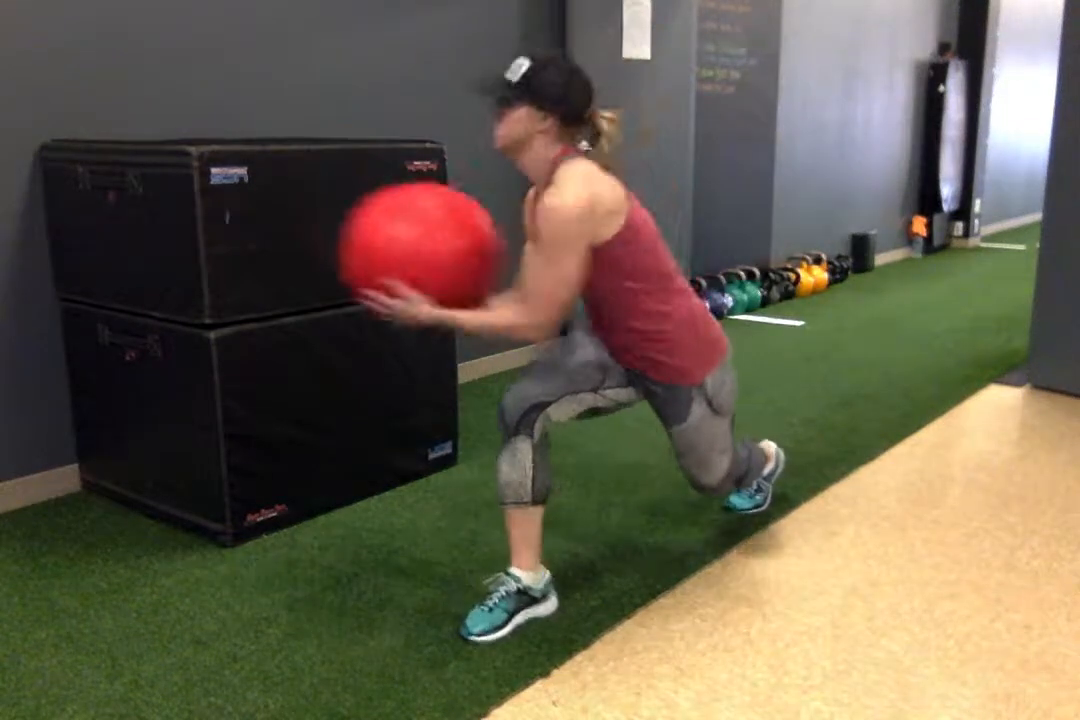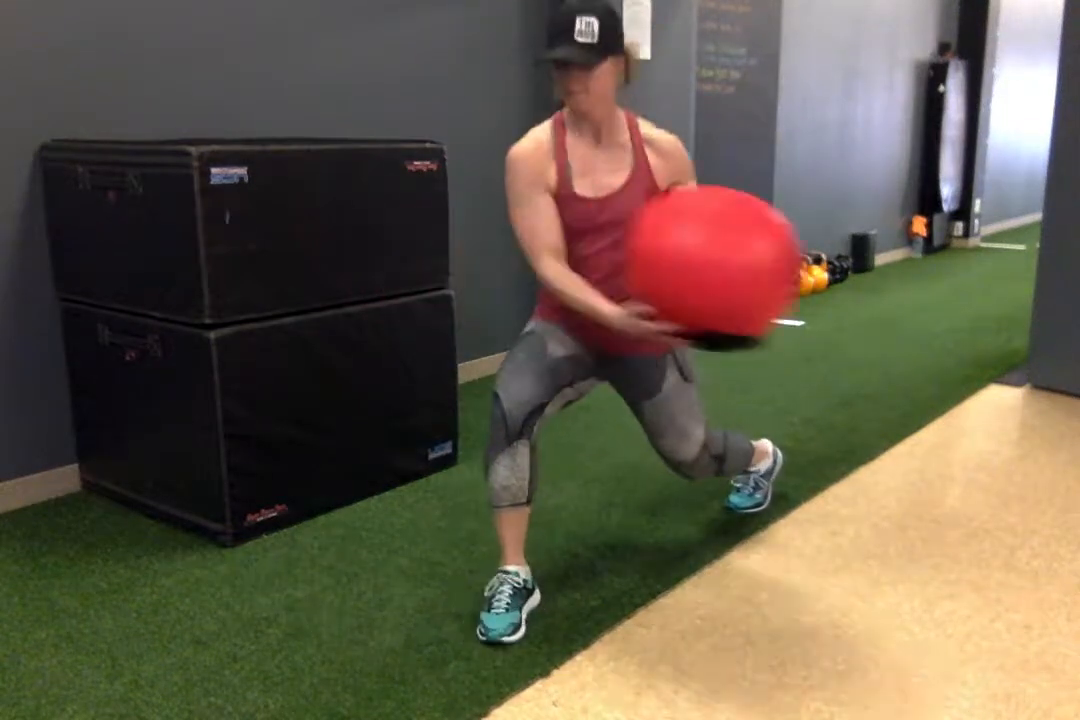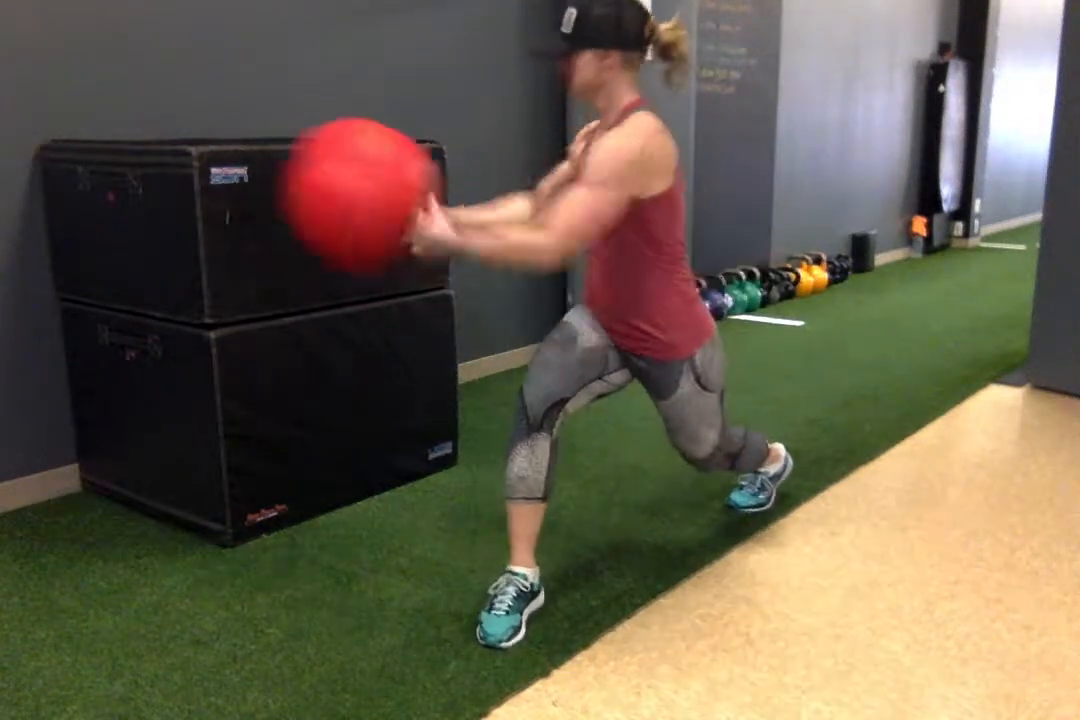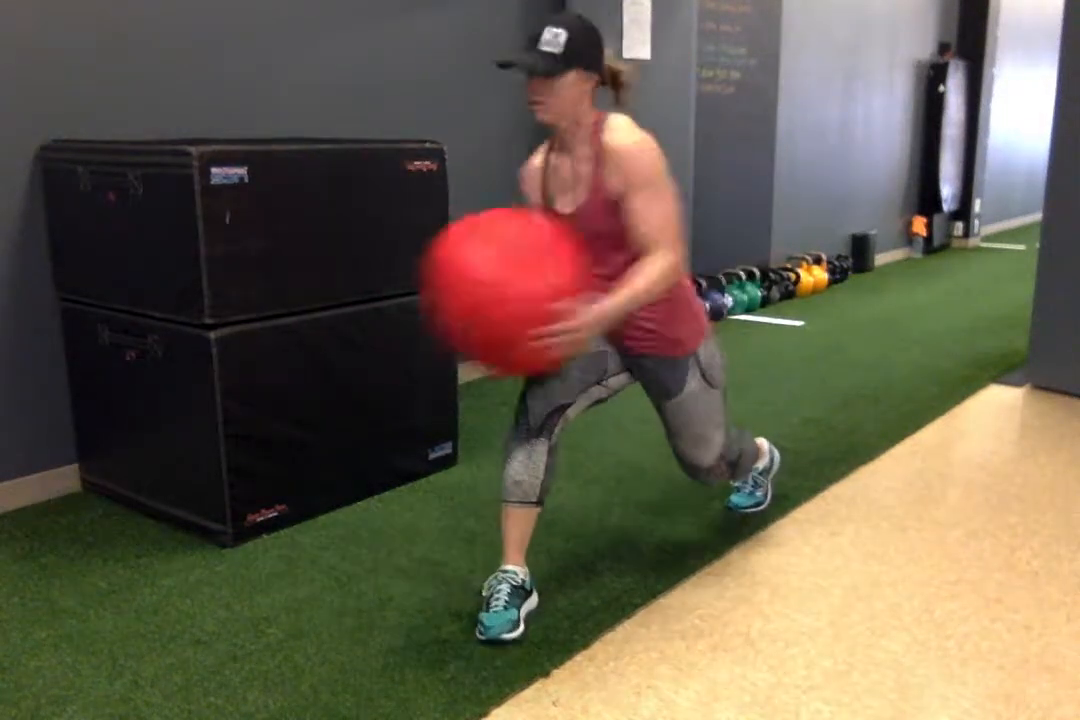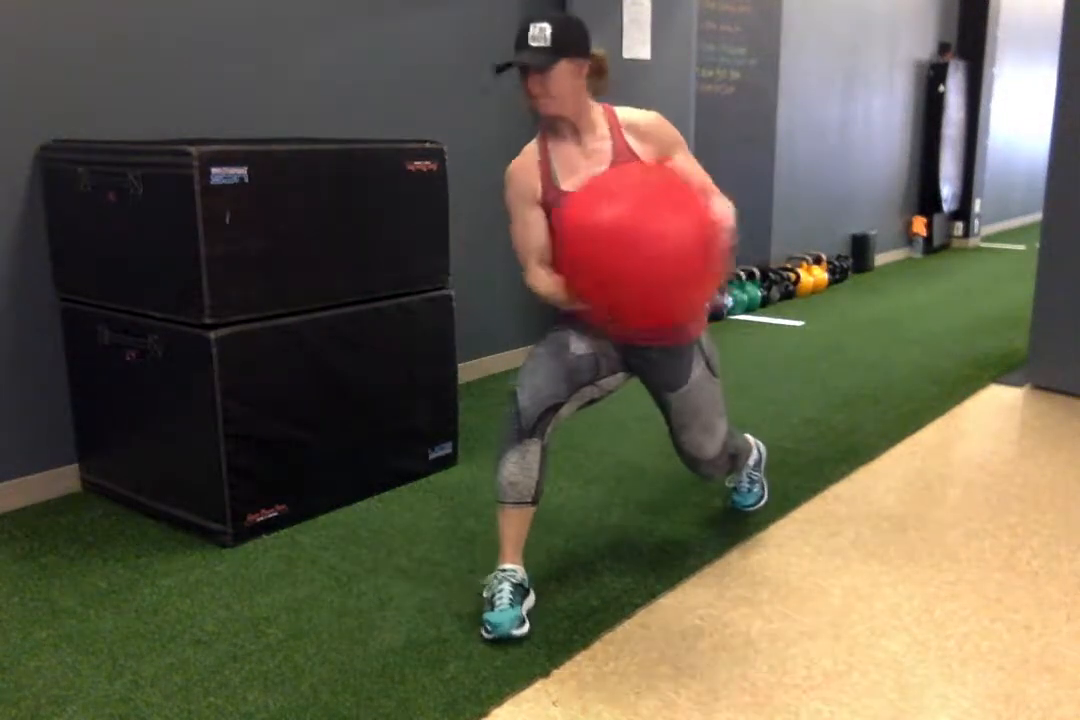
dt=0.5s
person 1, frame 1
left shoulder: (572, 200)
right shoulder: (543, 193)
left elbow: (534, 320)
right elbow: (532, 295)
left wrist: (435, 315)
right wrist: (444, 302)
left hip: (681, 355)
right hip: (614, 341)
left knee: (711, 475)
right knee: (522, 411)
left ankle: (763, 458)
right ankle: (529, 580)
person 1, frame 2
left shoulder: (660, 148)
right shoulder: (531, 154)
right elbow: (549, 267)
right wrist: (615, 316)
left hip: (648, 334)
right hip: (564, 326)
left knee: (686, 452)
right knee: (509, 414)
left ankle: (760, 457)
right ankle: (513, 578)
person 1, frame 3
left shoulder: (633, 144)
right shoulder: (593, 135)
left elbow: (552, 248)
right elbow: (533, 207)
left wrist: (452, 241)
right wrist: (455, 220)
left hip: (670, 334)
right hip: (600, 319)
left knee: (704, 448)
right knee: (537, 407)
left ankle: (772, 459)
right ankle: (520, 578)
person 1, frame 4
left shoulder: (627, 149)
right shoulder: (536, 170)
left elbow: (664, 260)
left wrist: (600, 313)
left hip: (670, 334)
right hip: (596, 332)
left knee: (705, 463)
right knee: (536, 412)
left ankle: (759, 457)
right ankle: (511, 579)
person 1, frame 5
left shoulder: (644, 129)
right shoulder: (526, 170)
left elbow: (713, 201)
right elbow: (537, 270)
left wrist: (713, 235)
right wrist: (576, 300)
left hip: (671, 327)
right hip: (590, 327)
left knee: (705, 454)
right knee: (528, 412)
left ankle: (748, 455)
right ankle: (509, 578)
